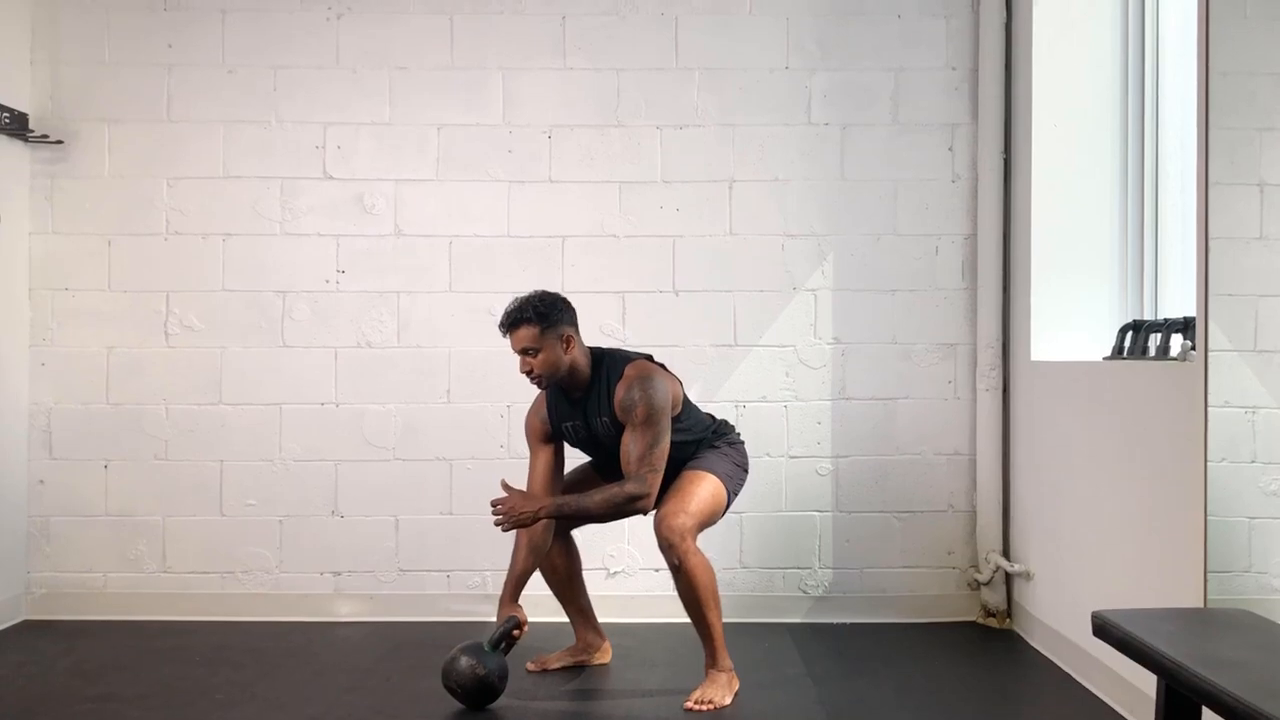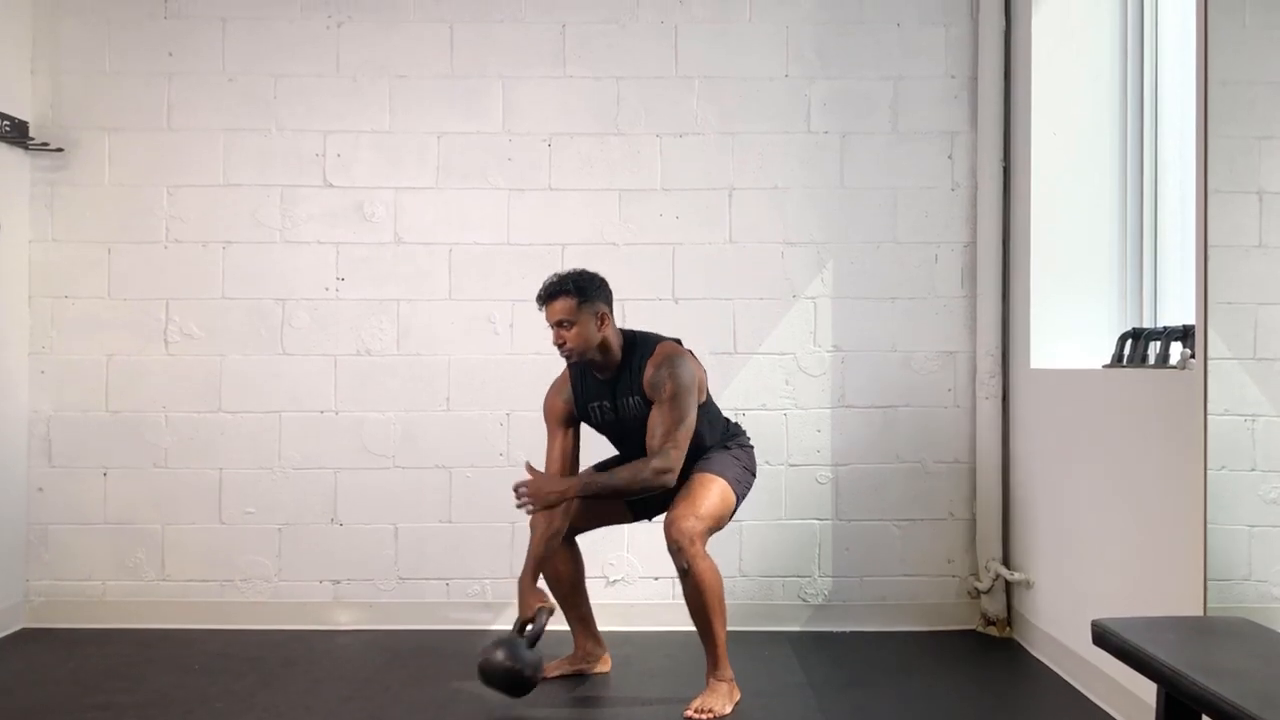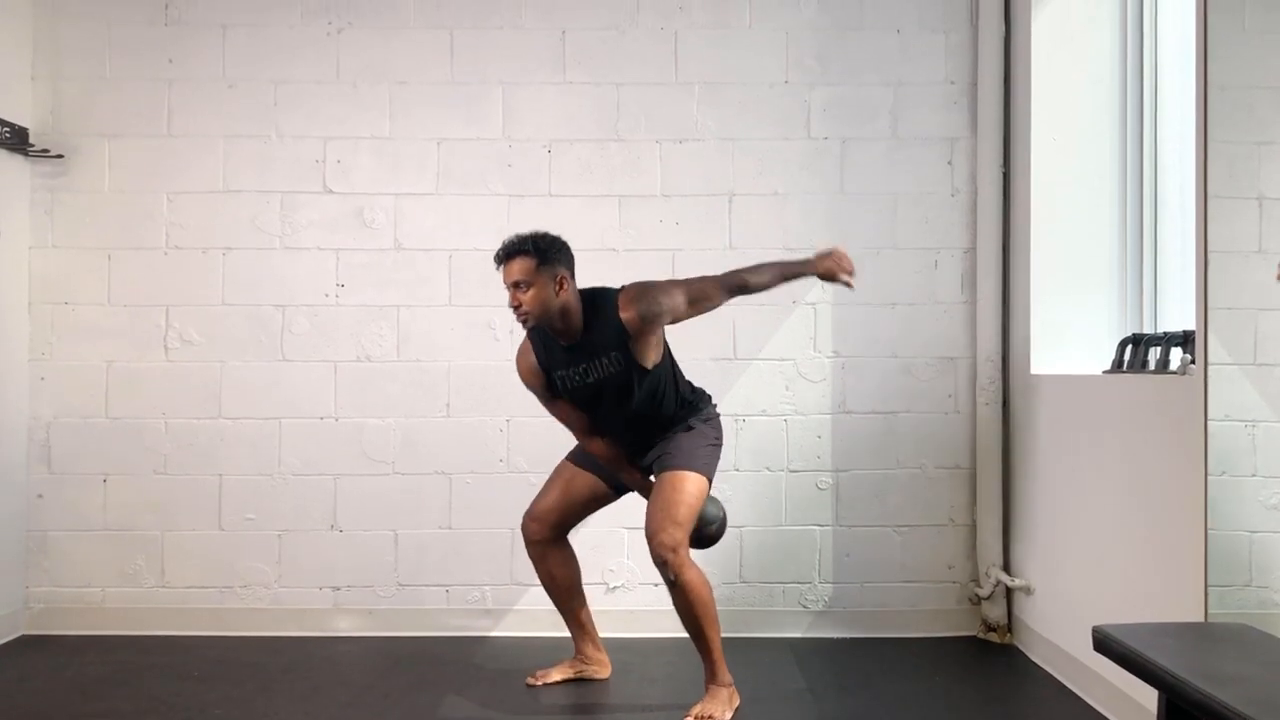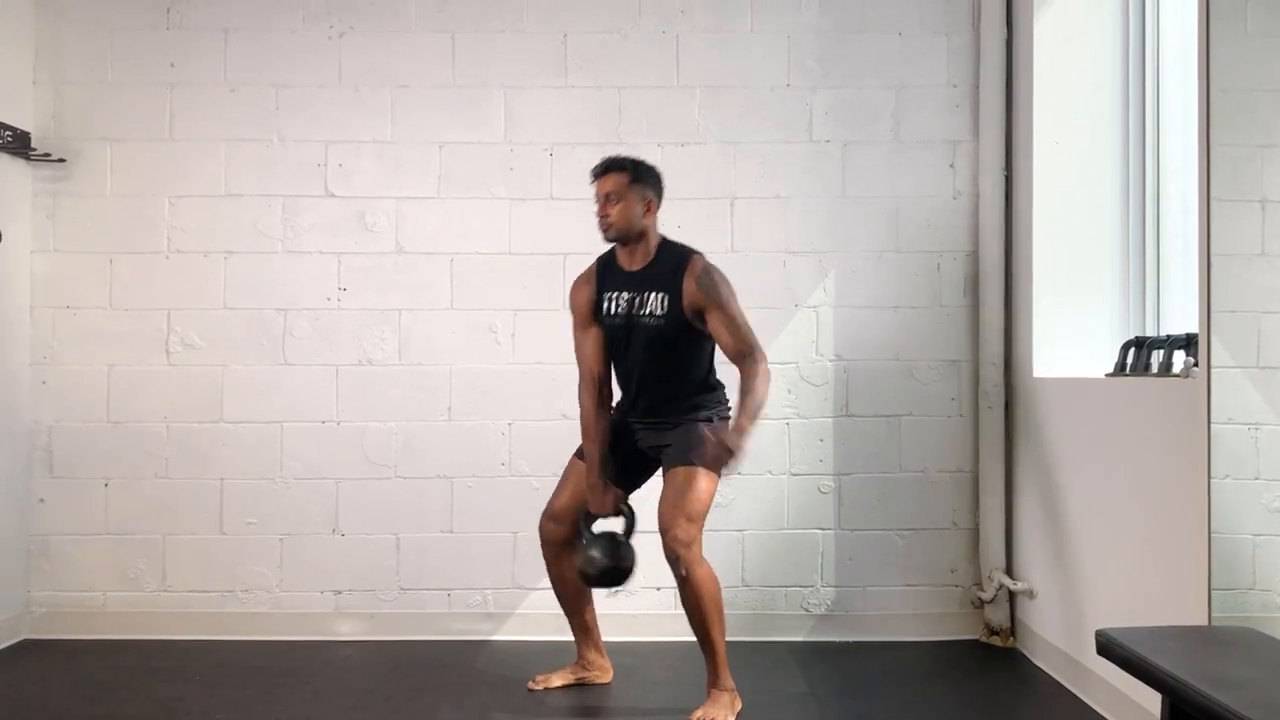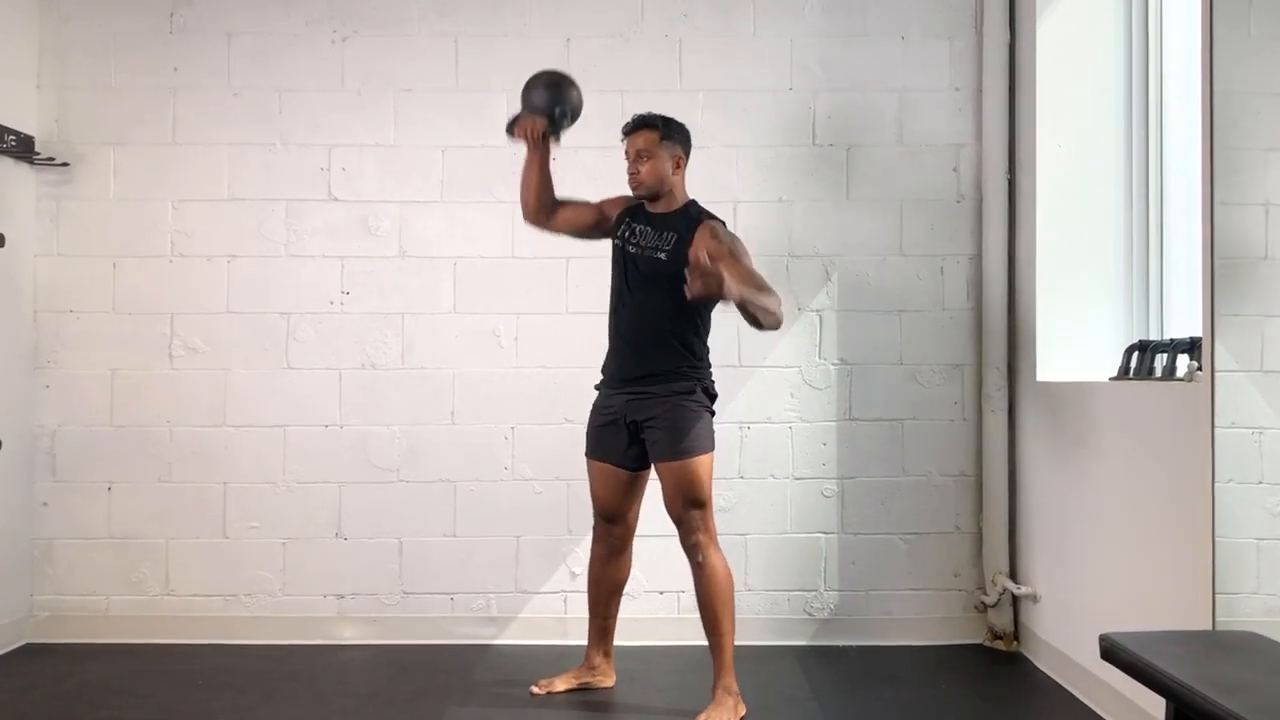
dt=0.4s
person 1, frame 1
left shoulder: (639, 385)
right shoulder: (544, 412)
left elbow: (642, 493)
right elbow: (540, 510)
left wrist: (544, 507)
right wrist: (509, 600)
left hip: (713, 453)
left knee: (673, 528)
right knee: (549, 519)
left ankle: (721, 668)
right ankle: (589, 640)
person 1, frame 2
left shoulder: (668, 366)
right shoulder: (566, 391)
left elbow: (666, 468)
right elbow: (559, 485)
left wrist: (567, 491)
right wrist: (529, 581)
left hip: (720, 457)
right hip: (645, 465)
left knee: (683, 533)
right knee: (548, 526)
left ankle: (722, 679)
right ankle: (590, 650)
person 1, frame 3
left shoulder: (631, 311)
right shoulder: (532, 362)
left elbow: (728, 287)
right elbow: (592, 437)
left wrist: (814, 266)
right wrist: (648, 492)
left hip: (685, 430)
right hip: (615, 439)
left knee: (666, 544)
right knee: (539, 527)
right ankle: (590, 654)
person 1, frame 4
left shoulder: (695, 274)
right shoulder: (590, 286)
left elbow: (751, 359)
right elbow: (592, 381)
left wrist: (739, 428)
right wrist: (599, 481)
left hip: (693, 420)
right hip: (628, 420)
left knee: (679, 542)
right knee: (557, 527)
right ankle: (592, 659)
person 1, frame 5
left shoulder: (708, 236)
right shoulder: (625, 216)
left elbow: (770, 311)
right elbow: (540, 214)
left wrist: (741, 290)
right wrist: (538, 149)
left hip: (677, 399)
right hip: (617, 393)
left knee: (697, 542)
right knee: (610, 537)
right ankle: (597, 665)
